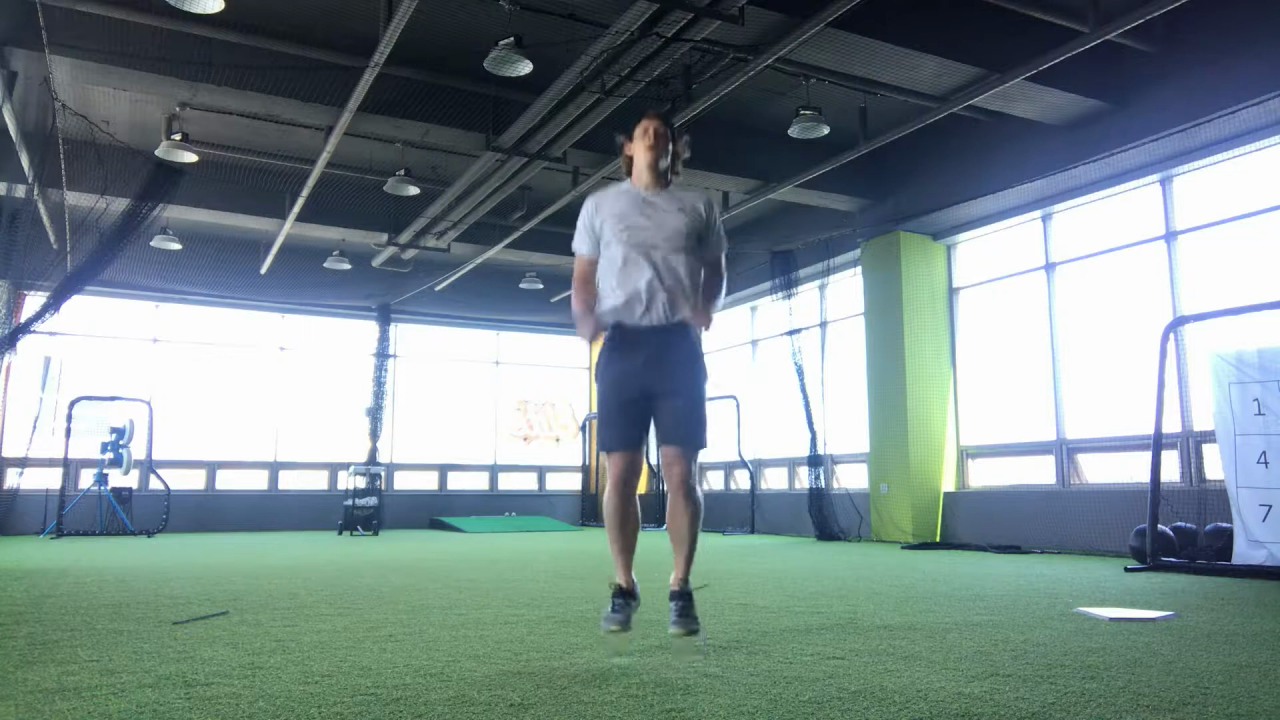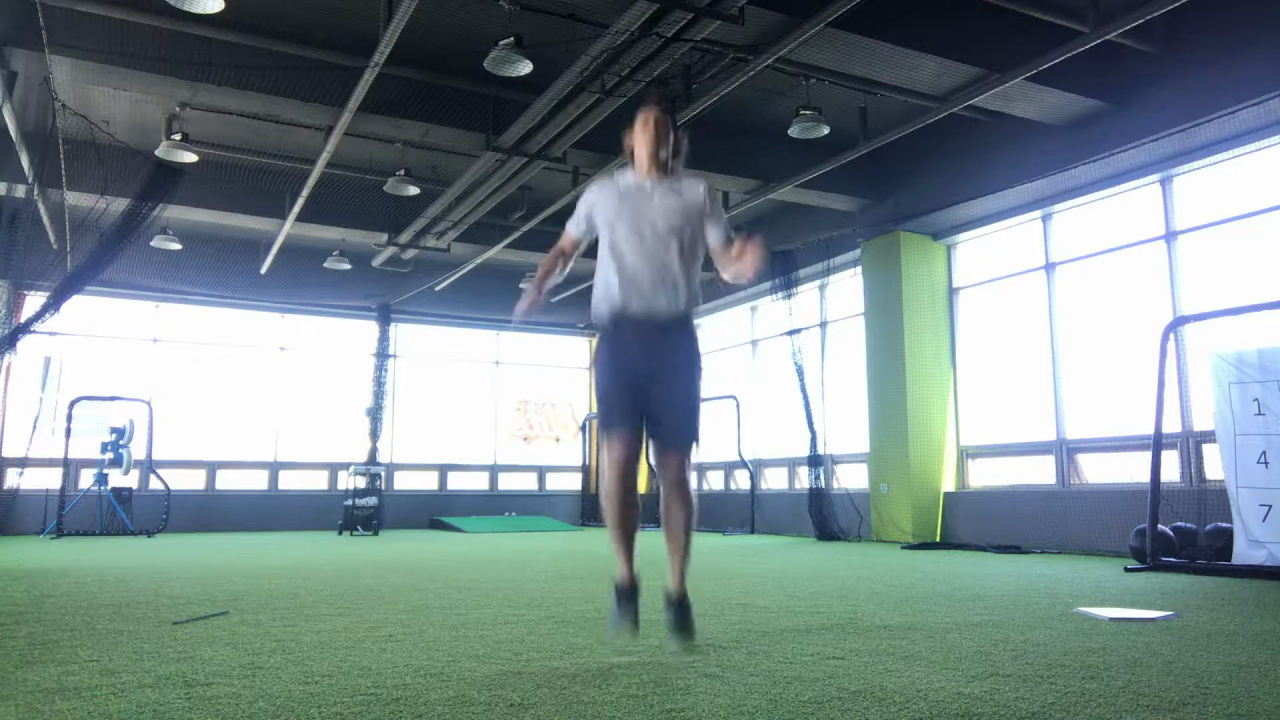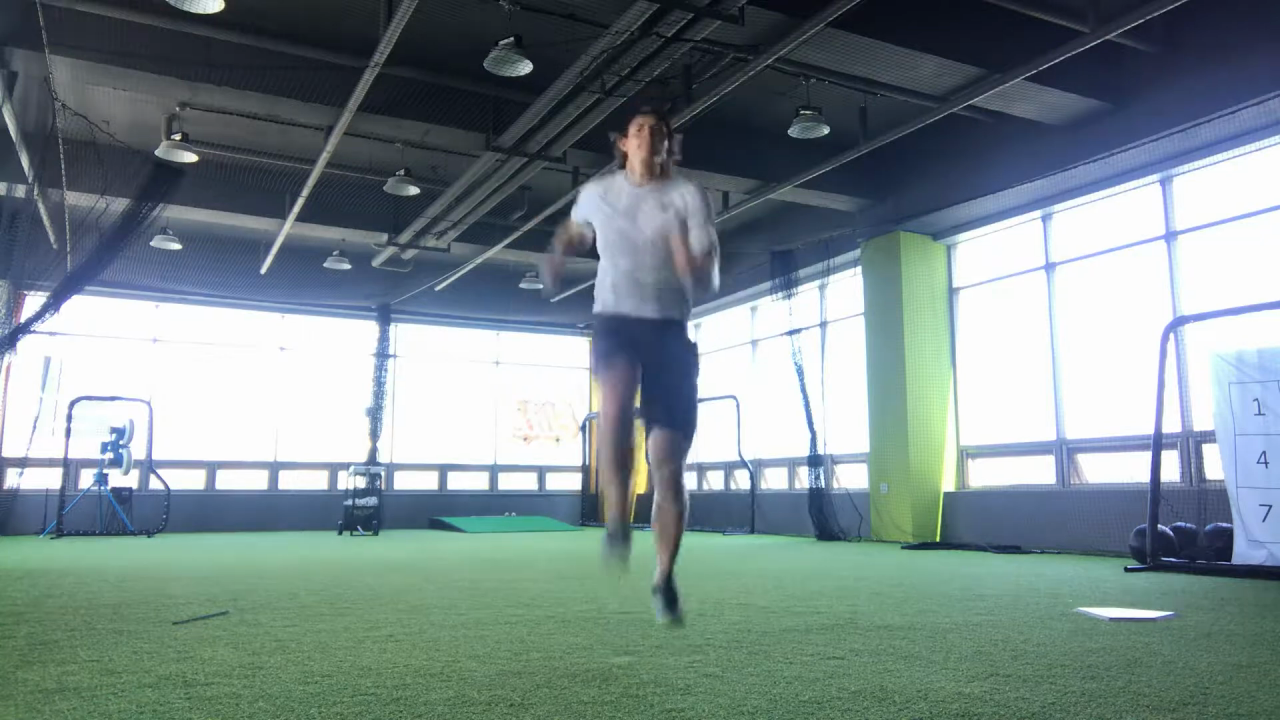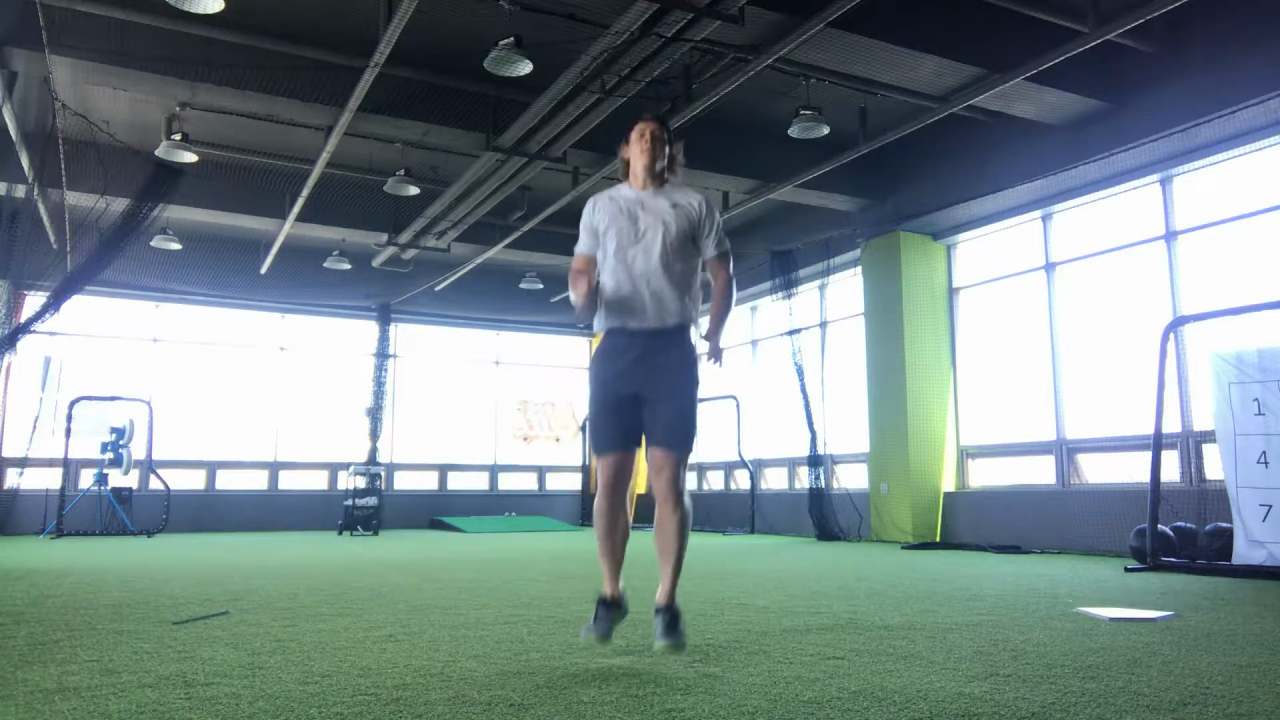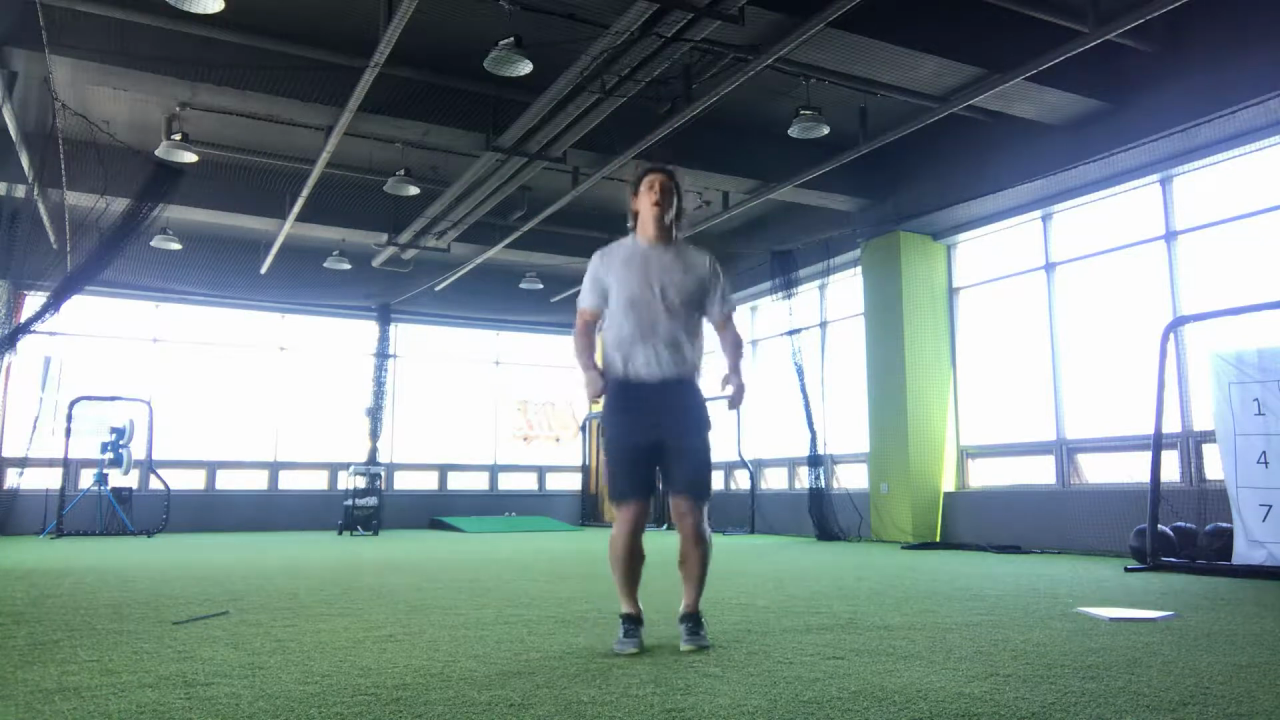
dt=0.3s
person 1, frame 1
left shoulder: (698, 207)
right shoulder: (600, 205)
left elbow: (715, 272)
right elbow: (583, 272)
left wrist: (707, 305)
right wrist: (585, 314)
left hip: (678, 345)
right hip: (623, 347)
left knee: (679, 470)
right knee: (620, 472)
left ankle: (681, 589)
right ankle: (624, 586)
person 1, frame 2
left shoulder: (696, 194)
right shoulder: (601, 193)
left elbow: (728, 268)
right elbow: (567, 247)
left wrist: (746, 261)
right wrist: (536, 289)
left hip: (675, 339)
right hip: (619, 334)
left knee: (674, 473)
right knee: (620, 459)
left ankle: (678, 593)
right ankle: (625, 581)
person 1, frame 3
left shoulder: (688, 197)
right shoulder: (597, 191)
left elbow: (707, 275)
right elbow: (574, 229)
left wrist: (693, 266)
right wrist: (553, 258)
left hip: (669, 332)
right hip: (616, 323)
left knee: (668, 461)
right knee: (616, 412)
left ankle: (664, 578)
right ankle: (619, 519)
person 1, frame 4
left shoulder: (696, 206)
right shoulder: (599, 205)
left elbow: (721, 276)
right elbow: (579, 273)
left wrist: (715, 333)
right wrist: (580, 291)
left hip: (673, 348)
right hip: (616, 349)
left knee: (667, 477)
right knee: (610, 478)
left ankle: (666, 604)
right ankle: (610, 596)
person 1, frame 5
left shoulder: (700, 263)
right shoulder: (607, 260)
left elbow: (725, 327)
right elbow: (584, 327)
left wrist: (734, 373)
right wrist: (589, 370)
left hip: (681, 397)
right hip: (627, 398)
left knee: (690, 515)
right knee: (629, 517)
left ankle: (690, 612)
right ankle: (630, 616)
